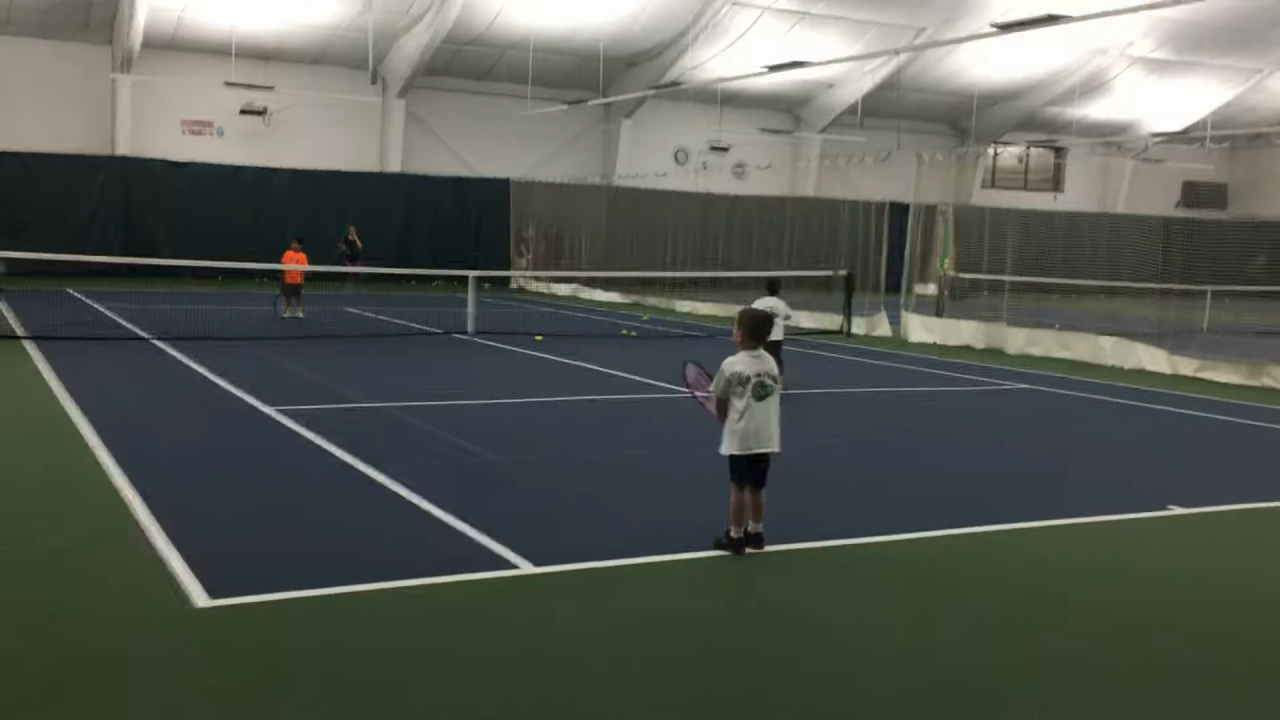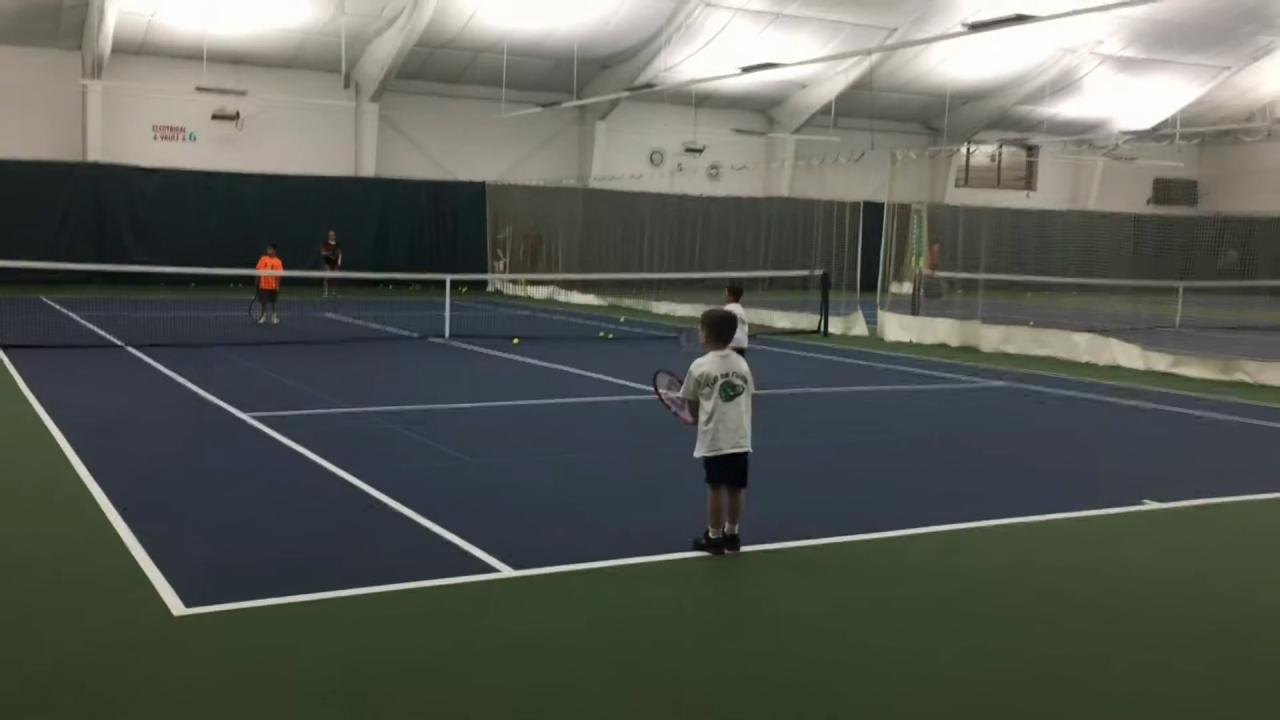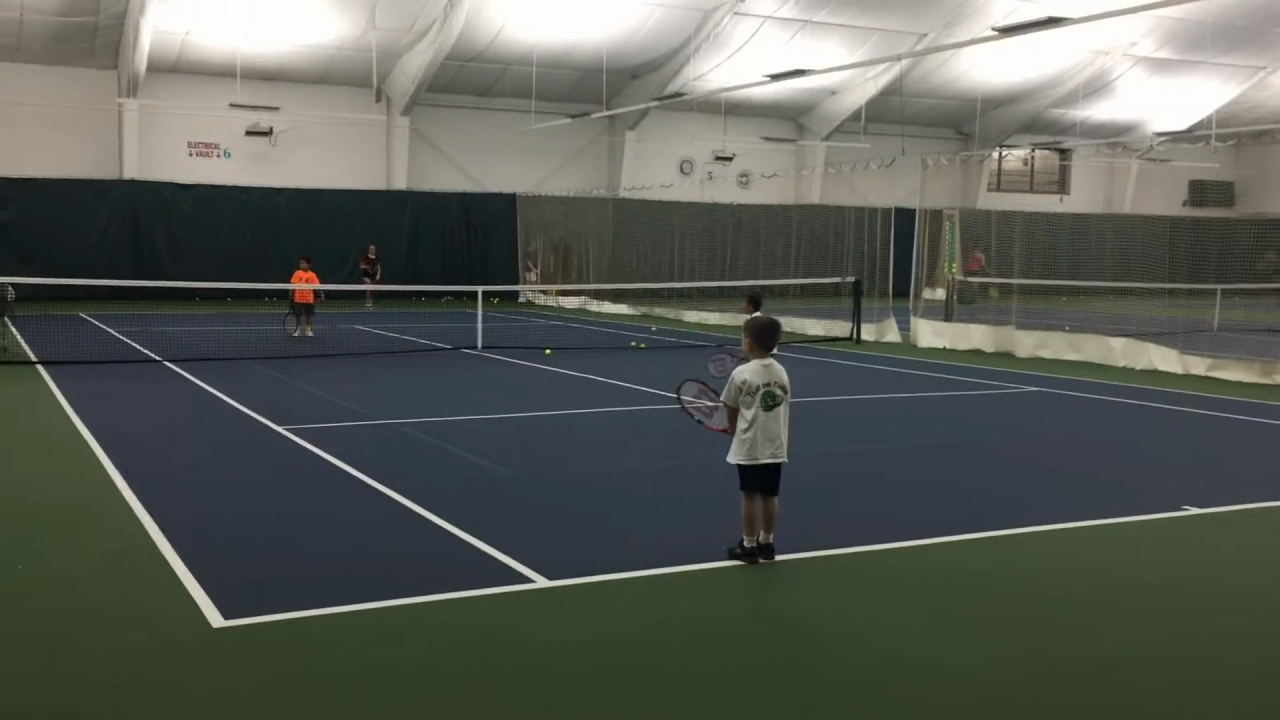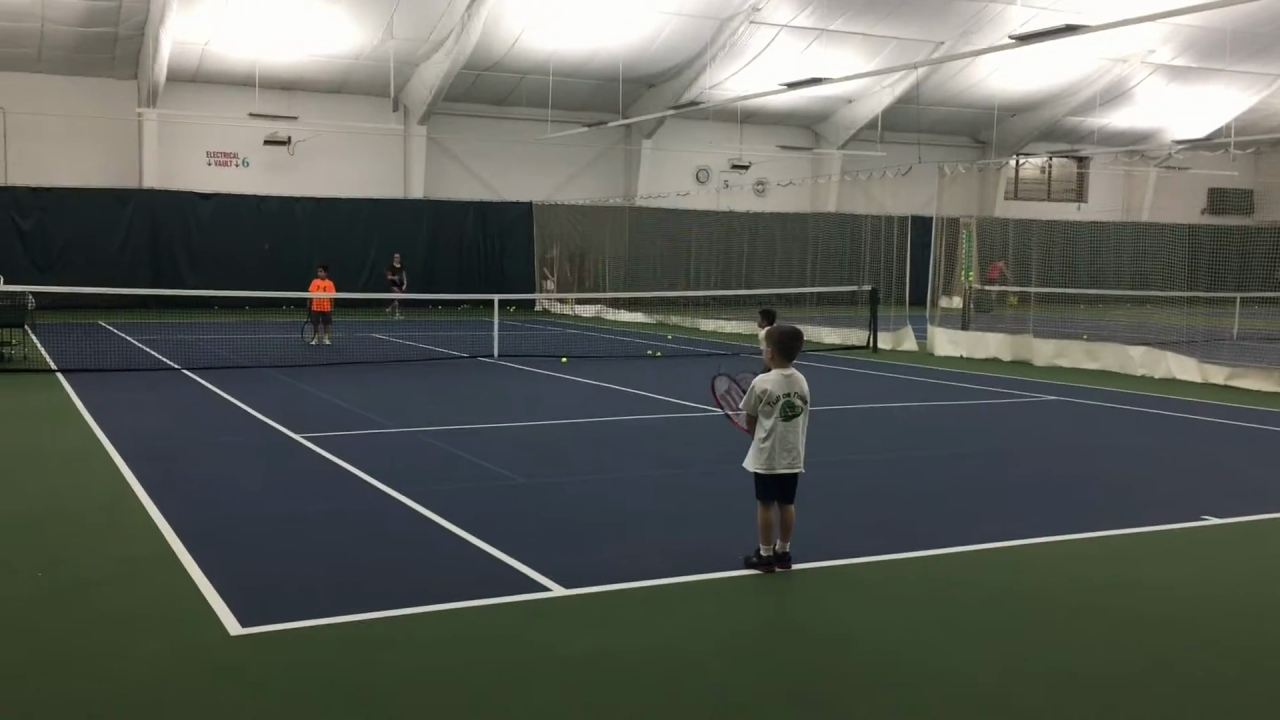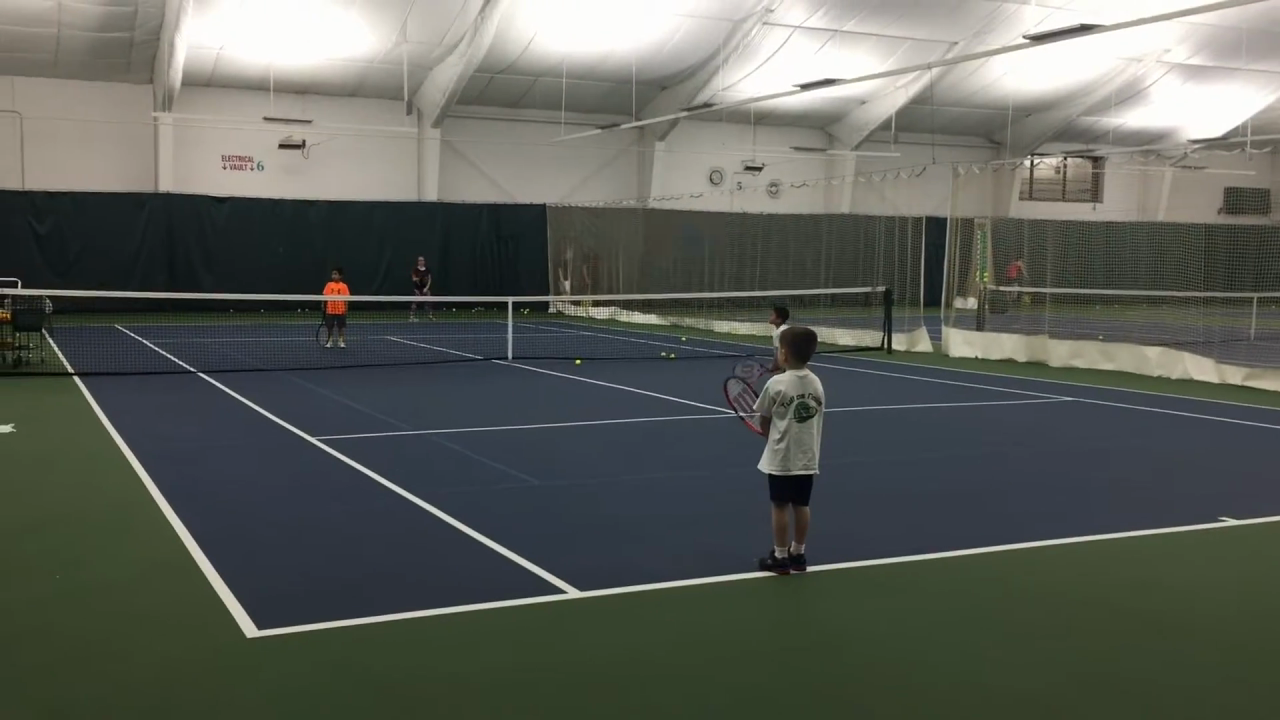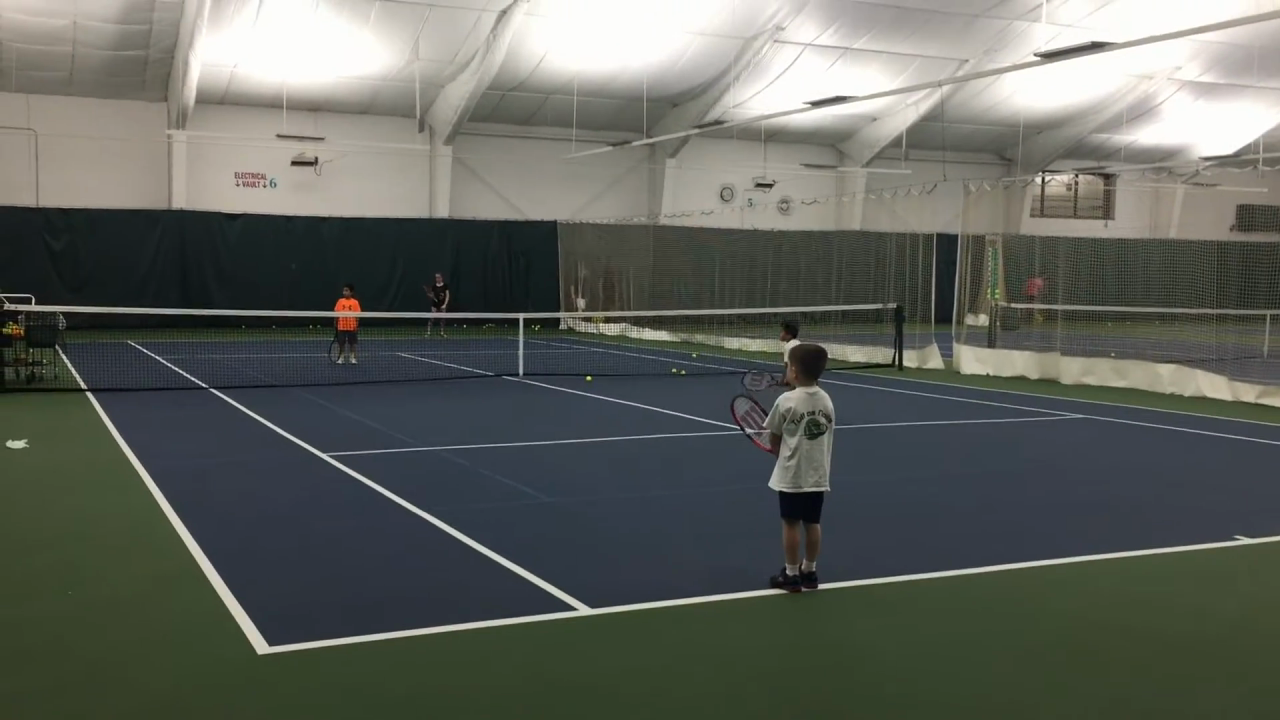
dt=0.5s
person 1, frame 1
left shoulder: (731, 365)
right shoulder: (771, 363)
left elbow: (720, 401)
right elbow: (772, 395)
left wrist: (724, 419)
left hip: (742, 437)
right hip: (765, 437)
left knee: (739, 487)
right knee: (757, 486)
left ankle: (736, 537)
right ankle: (755, 532)
person 1, frame 2
left shoulder: (700, 366)
right shoulder: (741, 363)
left elbow: (692, 403)
right elbow: (747, 396)
left wrist: (700, 423)
left hip: (714, 439)
right hip: (740, 438)
left knee: (716, 488)
right knee: (736, 488)
left ankle: (714, 538)
right ankle: (731, 534)
person 1, frame 3
left shoulder: (742, 373)
right shoulder: (781, 372)
left elbow: (731, 410)
right elbow: (782, 406)
left wrist: (735, 430)
left hip: (750, 446)
right hip: (775, 446)
left knee: (750, 496)
right knee: (769, 496)
left ankle: (749, 546)
right ankle: (766, 543)
person 1, frame 4
left shoulder: (762, 382)
right shoulder: (802, 382)
left elbow: (750, 419)
right elbow: (800, 416)
left wrist: (757, 435)
left hip: (767, 456)
right hip: (792, 455)
left knee: (766, 504)
right knee: (786, 504)
left ankle: (765, 555)
right ankle: (782, 552)
person 1, frame 5
left shoulder: (776, 383)
right shoulder: (816, 383)
left elbow: (764, 420)
right elbow: (815, 416)
left wrist: (771, 436)
right wrist: (802, 442)
left hip: (781, 457)
right hip: (807, 457)
left knee: (780, 506)
right knee: (801, 505)
left ankle: (780, 557)
right ankle: (798, 554)
person 1, frame 6
left shoulder: (787, 401)
right shoulder: (826, 400)
left elbow: (774, 439)
right elbow: (825, 434)
left wrist: (781, 455)
right wrist: (812, 459)
left hip: (792, 475)
right hip: (818, 475)
left knee: (791, 524)
right knee: (812, 523)
left ankle: (791, 575)
right ankle: (809, 571)
